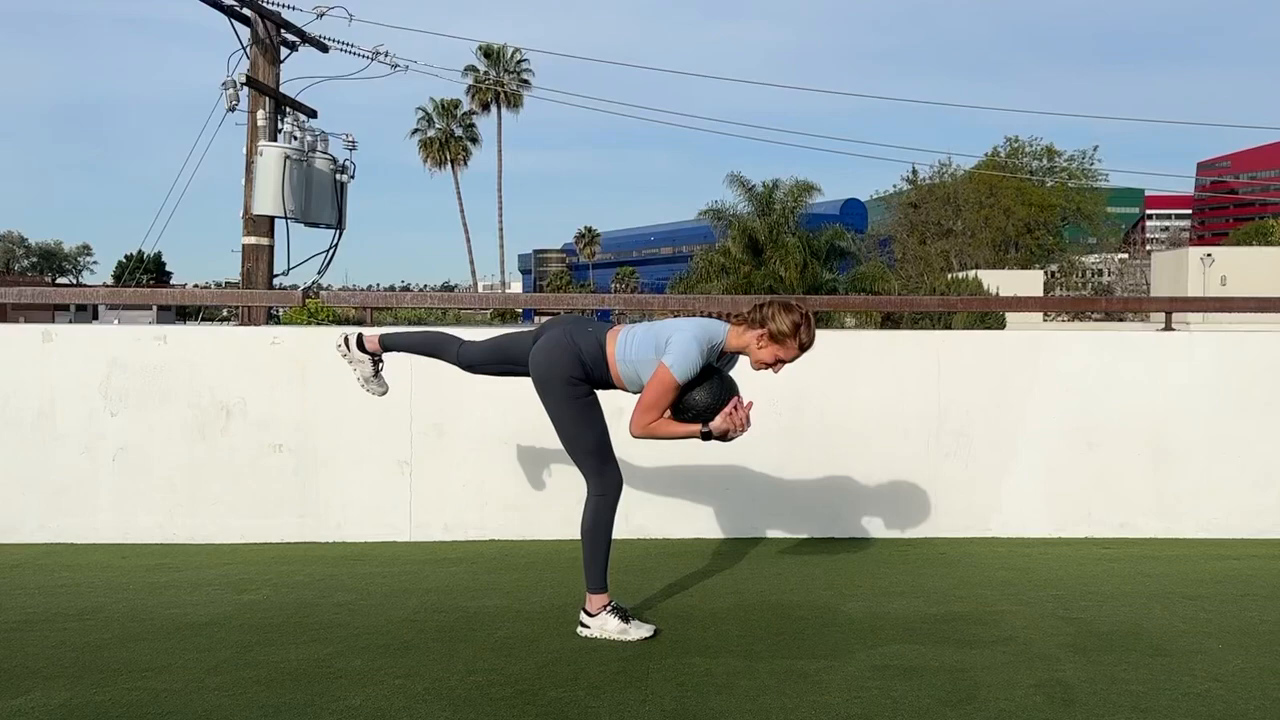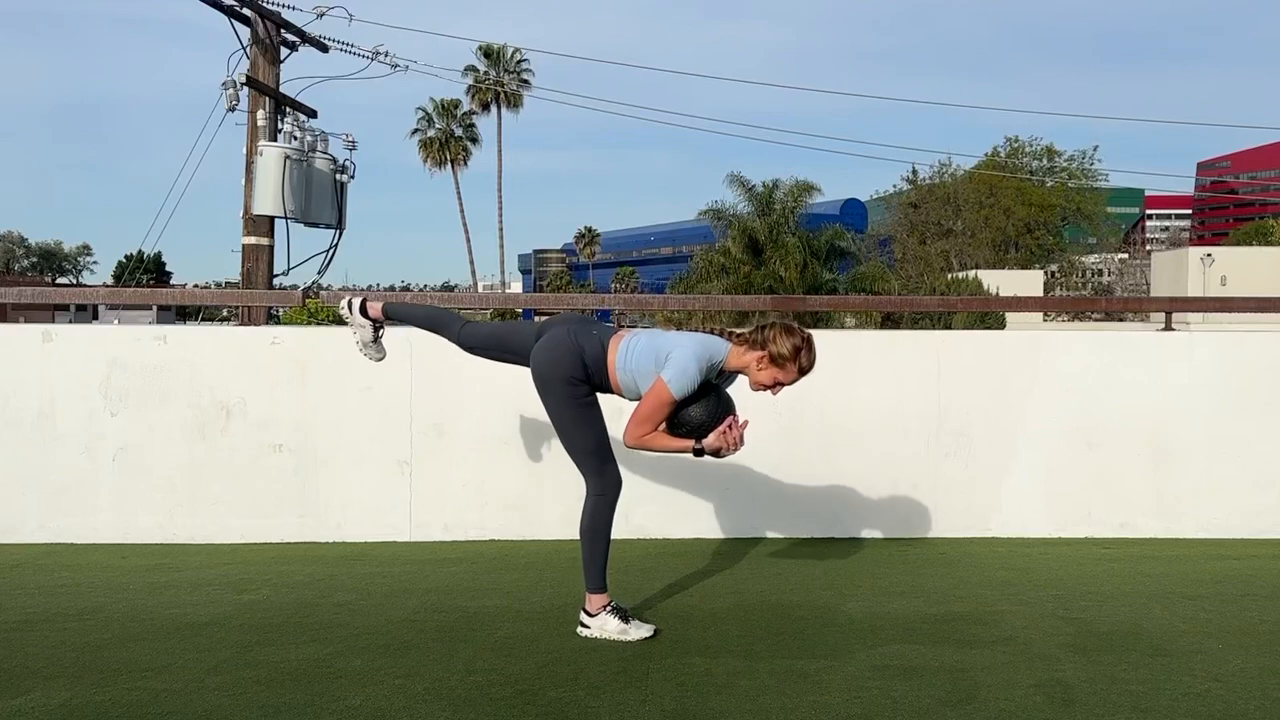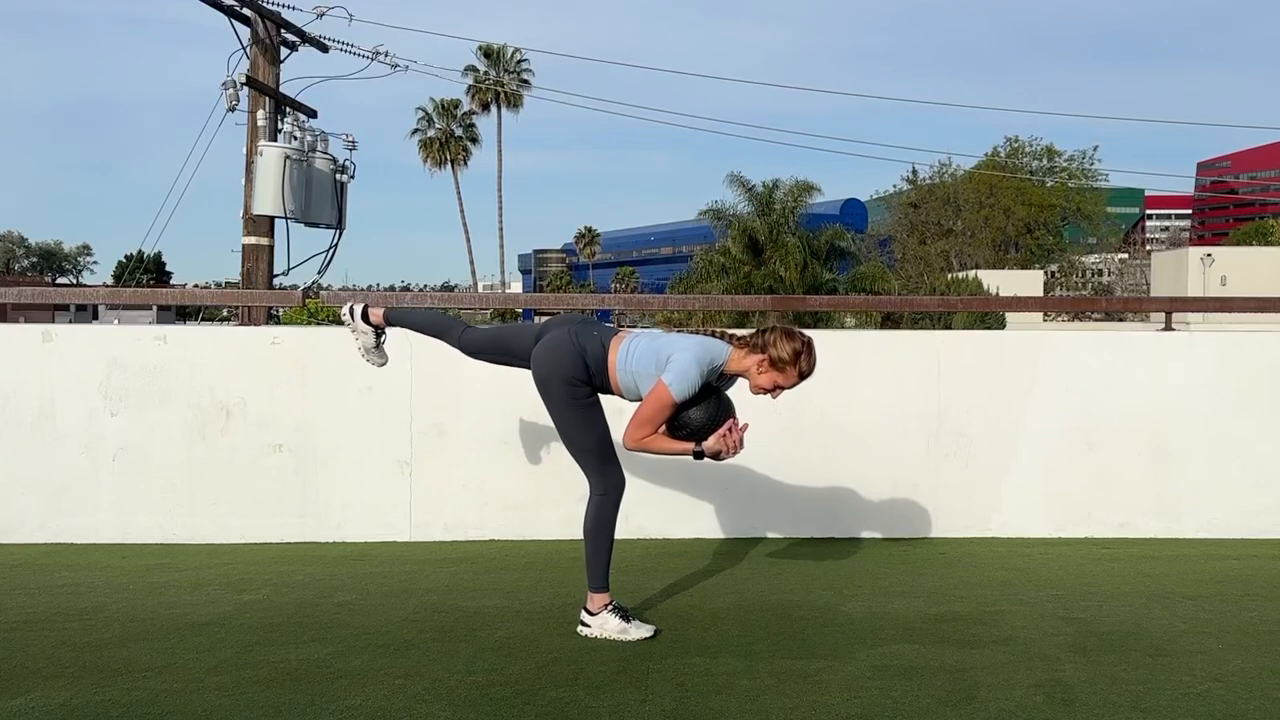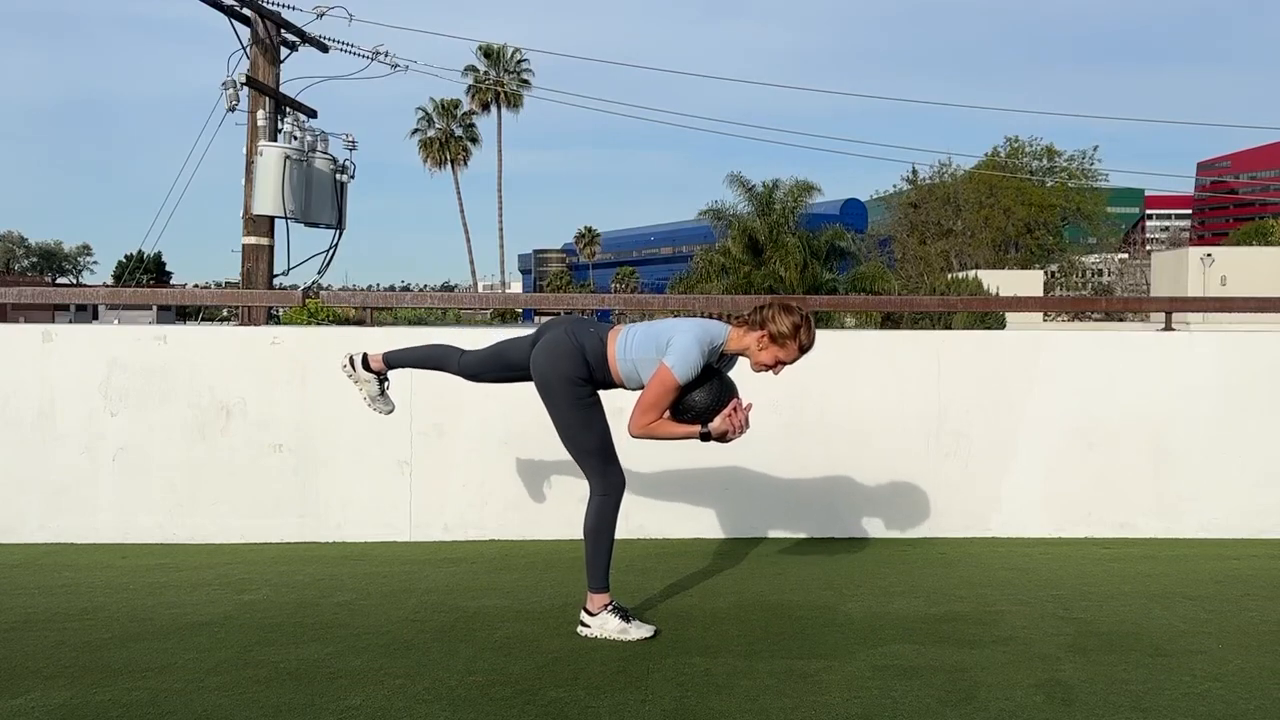
dt=0.2s
person 1, frame 1
left shoulder: (725, 346)
right shoulder: (696, 346)
right elbow: (643, 424)
left wrist: (722, 423)
right wrist: (710, 430)
left hip: (571, 337)
right hip: (562, 364)
left knee: (469, 356)
right knee: (606, 482)
left ankle: (371, 346)
right ankle: (595, 610)
person 1, frame 2
left shoulder: (726, 362)
right shoulder: (694, 364)
right elbow: (636, 435)
left wrist: (716, 438)
right wrist: (703, 447)
left hip: (574, 335)
right hip: (562, 363)
left knee: (468, 335)
right knee: (604, 483)
left ankle: (372, 311)
right ankle: (596, 610)
person 1, frame 3
left shoulder: (725, 364)
right shoulder: (695, 366)
right elbow: (635, 436)
left wrist: (715, 442)
right wrist: (703, 449)
left hip: (572, 336)
right hip: (563, 364)
left knee: (470, 340)
right knee: (608, 483)
left ankle: (373, 319)
right ankle: (596, 610)
person 1, frame 4
left shoulder: (725, 349)
right shoulder: (696, 345)
right elbow: (641, 424)
left wrist: (721, 423)
right wrist: (708, 431)
left hip: (568, 339)
right hip: (565, 366)
left knee: (470, 364)
right knee: (608, 485)
left ankle: (374, 366)
right ankle: (596, 610)
